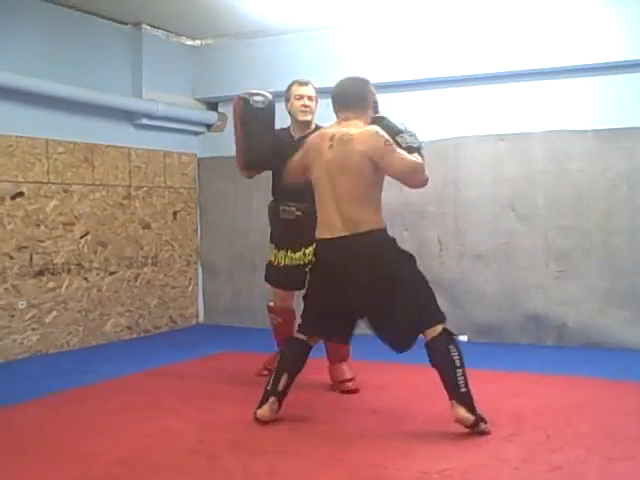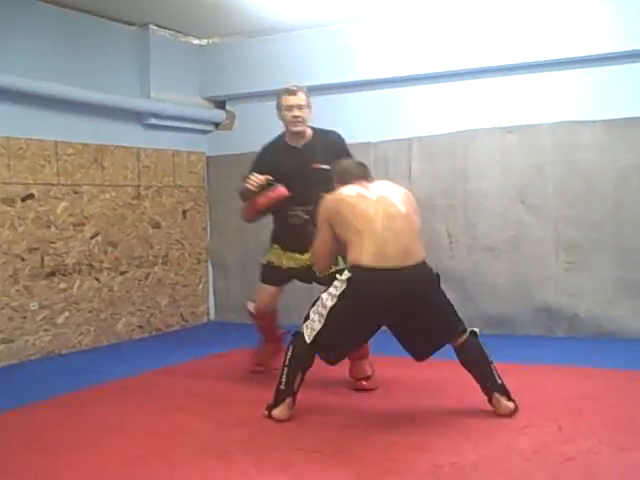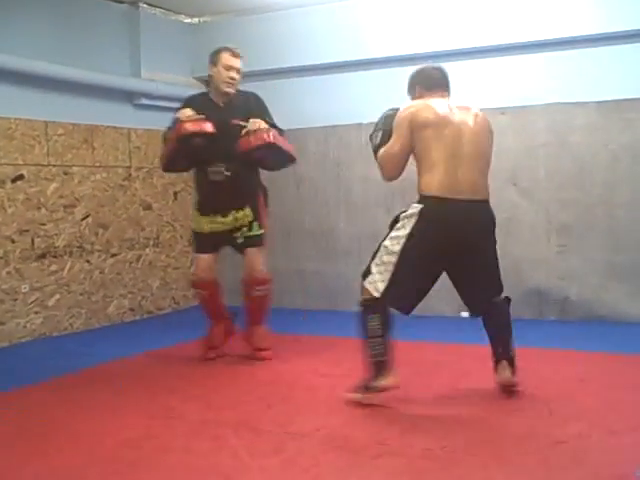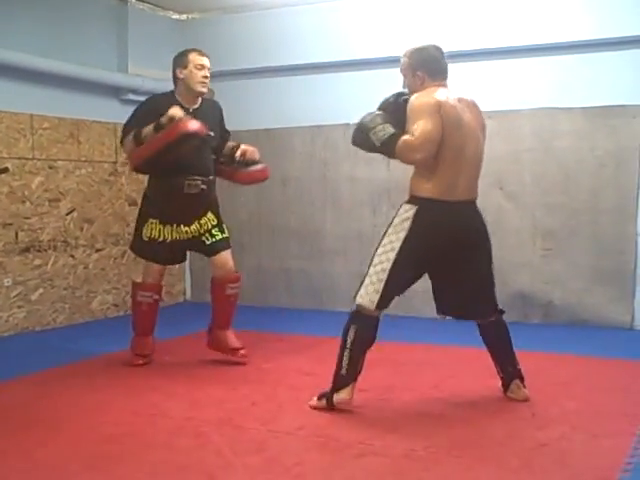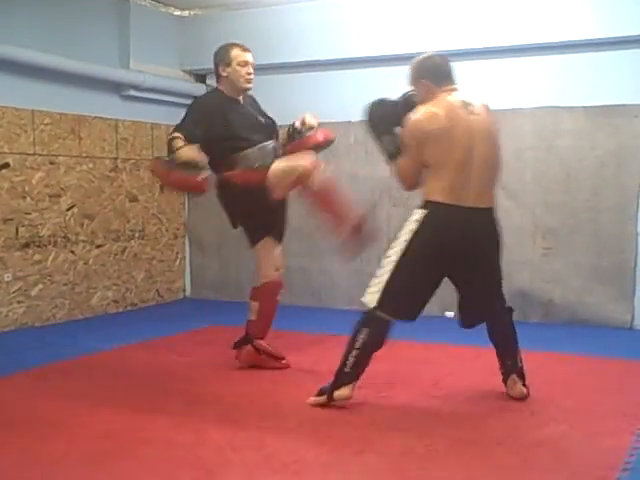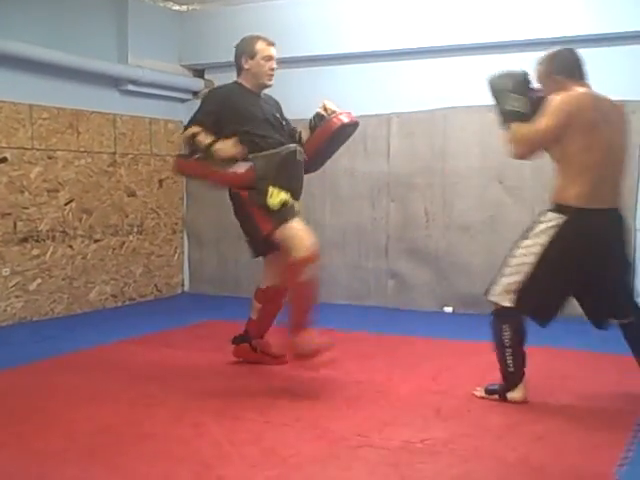
dt=0.5s
person 1, frame 1
left shoulder: (316, 140)
right shoulder: (373, 137)
left elbow: (292, 176)
right elbow: (418, 178)
right wrist: (407, 143)
left hip: (329, 252)
right hip: (373, 248)
left knee: (307, 332)
right knee: (433, 325)
left ankle: (270, 402)
right ankle: (464, 406)
person 1, frame 2
left shoulder: (334, 202)
right shoulder: (401, 192)
left elbow: (321, 264)
left hip: (367, 282)
right hip: (417, 279)
left knee: (310, 334)
right knee: (458, 334)
left ankle: (283, 403)
right ankle: (499, 396)
person 1, frame 3
left shoulder: (413, 112)
right shoulder: (481, 118)
left elbow: (389, 170)
left wrist: (381, 140)
left hip: (434, 215)
right hip: (478, 215)
left knee: (374, 289)
right knee: (491, 298)
left ankle: (379, 371)
right ankle: (505, 366)
person 1, frame 4
left shoulder: (424, 101)
right shoulder: (472, 110)
left elbow: (421, 150)
left wrist: (384, 134)
left hip: (426, 216)
right hip: (466, 217)
left knee: (367, 304)
right knee: (482, 306)
left ankle: (341, 388)
right ankle: (514, 381)
person 1, frame 5
left shoulder: (421, 118)
right shoulder: (485, 113)
left elbow: (410, 180)
left wrist: (389, 139)
left hip: (438, 220)
right hip: (482, 222)
left knee: (380, 305)
right knee: (493, 305)
left ankle: (342, 384)
right ankle: (515, 379)
person 1, frame 6
left shoulder: (567, 103)
left elbow: (521, 147)
left wrist: (512, 106)
right wrist: (540, 110)
left hip: (569, 222)
right hip: (608, 223)
left knee: (505, 300)
left ankle: (510, 384)
person 2, frame 1
right shoulder: (275, 139)
right elbow: (248, 167)
right wrist: (246, 125)
left hip: (320, 235)
right hip: (284, 236)
right knee: (280, 304)
left ankle: (340, 367)
person 2, frame 2
left shoulder: (331, 141)
right shoulder: (270, 154)
right elbow: (253, 210)
right wrist: (251, 190)
right hip: (285, 240)
right knee: (262, 304)
left ankle: (360, 365)
right ankle: (272, 343)
person 2, frame 3
left shoulder: (251, 102)
right shoulder: (193, 106)
left wrist: (266, 130)
right wrist: (178, 127)
left hip: (246, 197)
right hip: (210, 201)
left knee: (255, 267)
right knee: (202, 272)
left ankle: (255, 329)
right ankle: (219, 326)
person 2, frame 4
left shoulder: (213, 108)
right shoulder: (155, 105)
right elbow: (127, 145)
left wrist: (239, 150)
right wrist: (162, 123)
left hip: (202, 203)
right hip: (163, 202)
left knee: (226, 269)
right knee: (152, 275)
left ankle: (218, 333)
right ankle: (142, 341)
person 2, frame 5
left shoulder: (249, 103)
right shoulder: (209, 104)
left elbow: (274, 136)
right elbow: (178, 137)
left wrist: (299, 127)
right wrist: (182, 151)
left hip: (265, 184)
right hip: (242, 182)
left knee: (271, 273)
right knee: (307, 165)
left ankle: (253, 345)
right ankle: (351, 227)
person 2, frame 6
left shoulder: (270, 102)
right shoulder: (225, 96)
left elbow: (296, 141)
right elbow: (191, 133)
left wrist: (321, 119)
right wrist: (215, 146)
left hip: (281, 190)
right hip: (256, 187)
left knee: (278, 277)
right knee: (305, 246)
left ankle: (249, 341)
right ankle: (299, 332)
